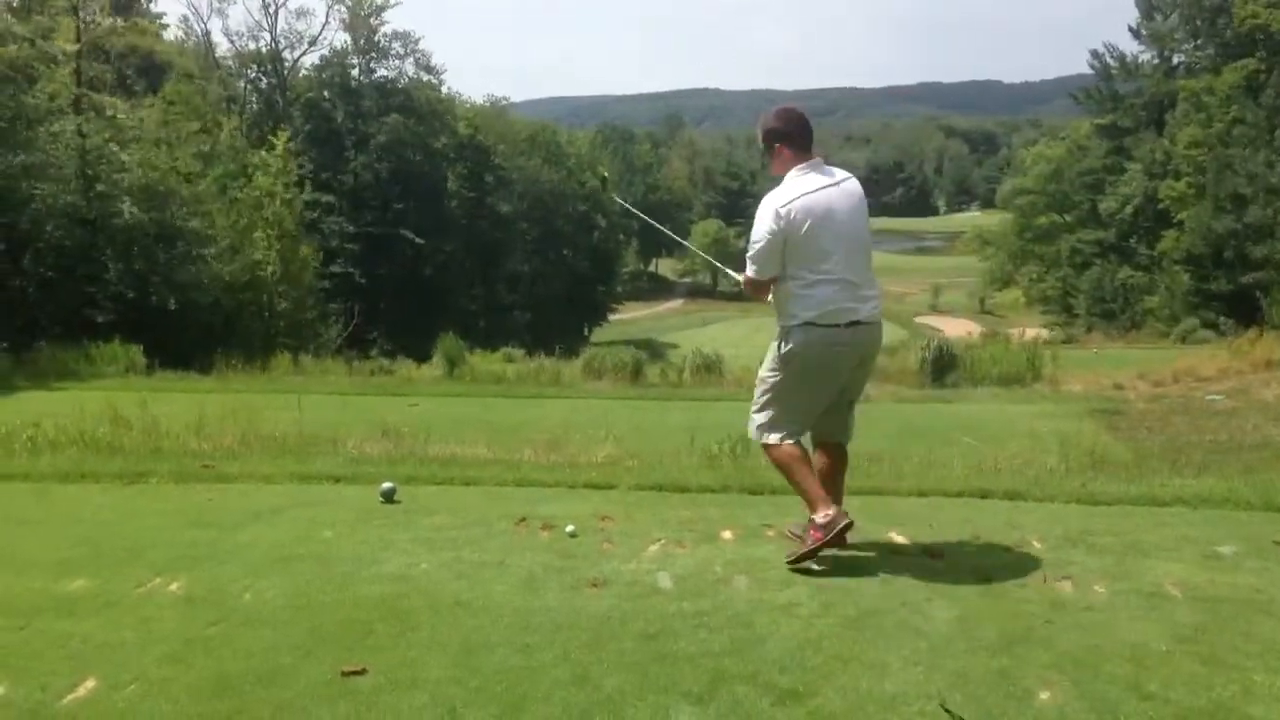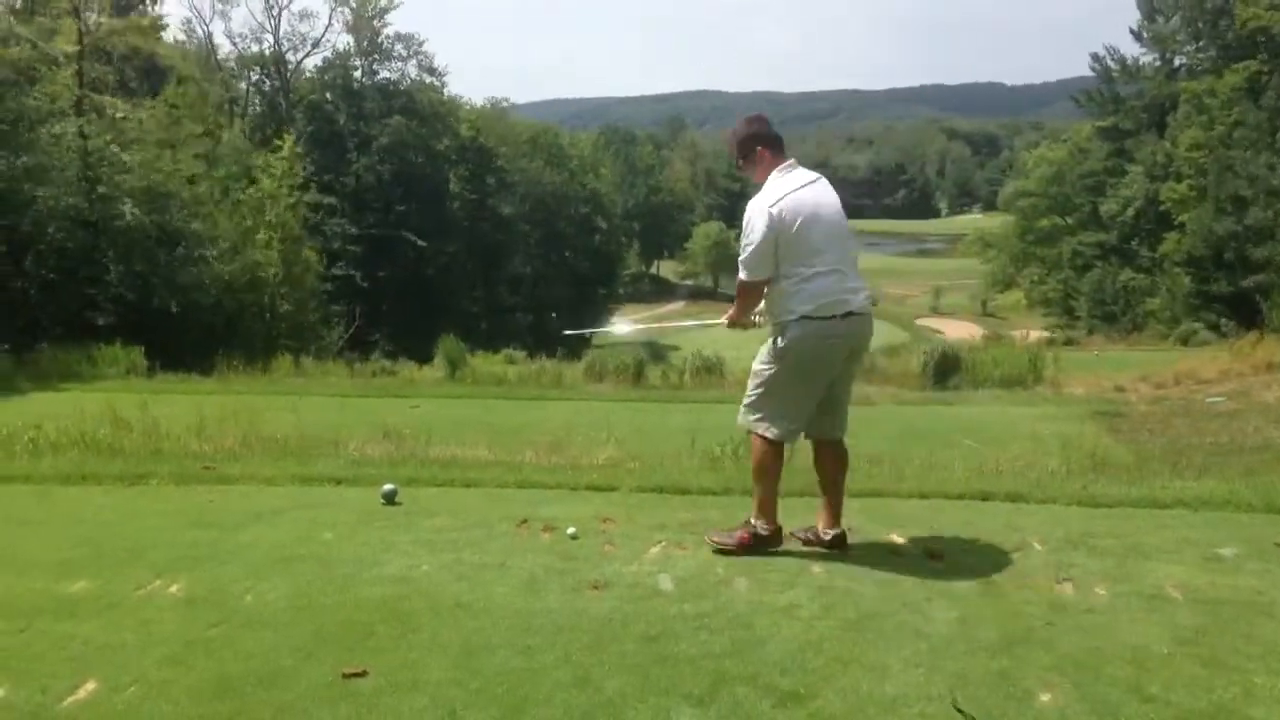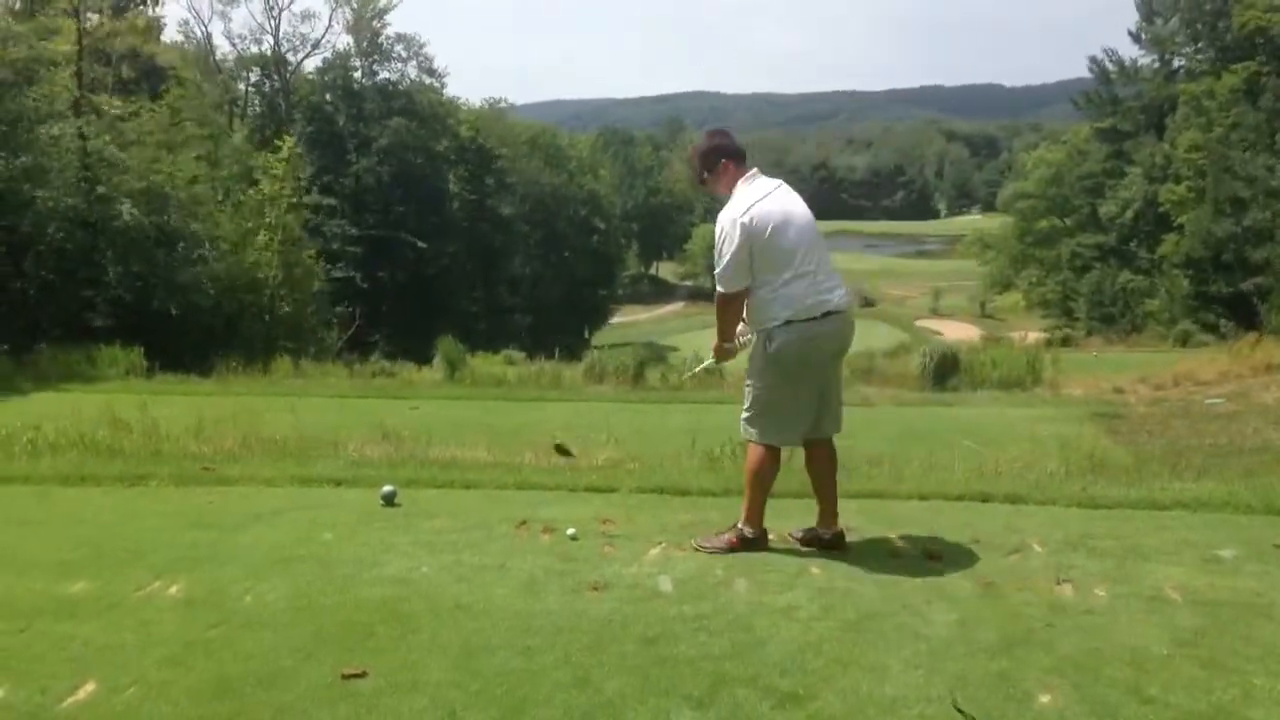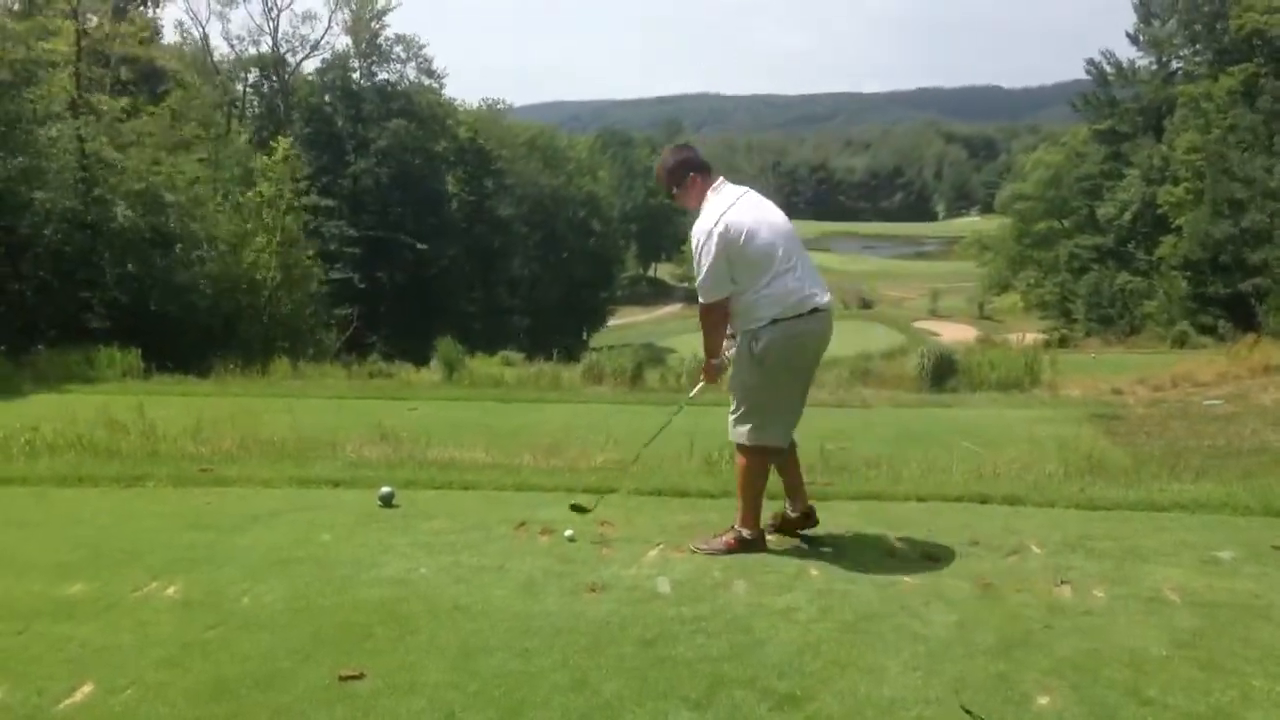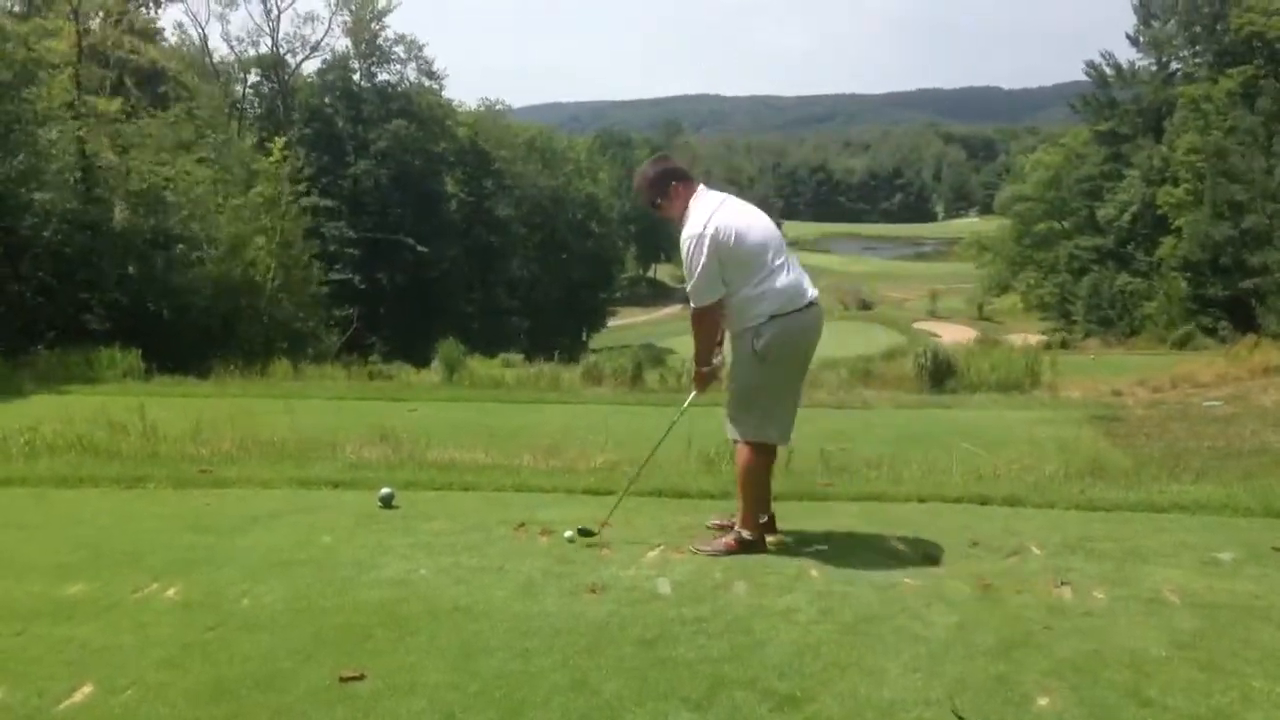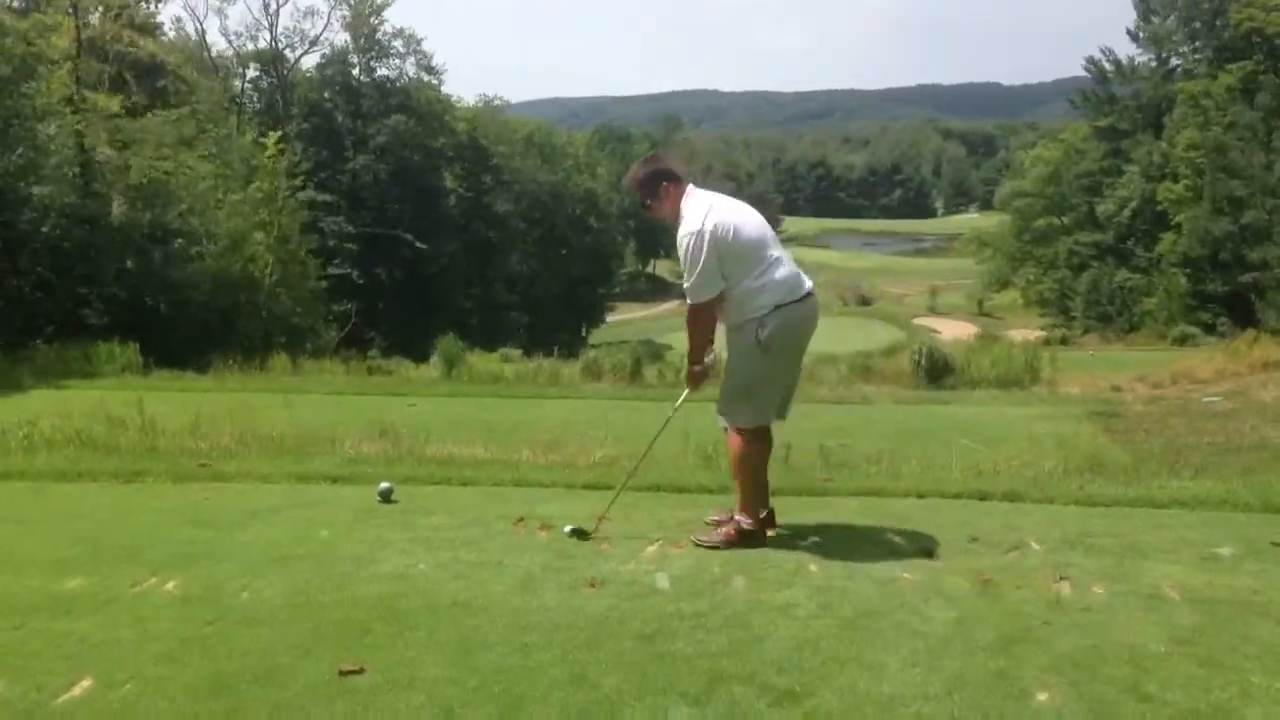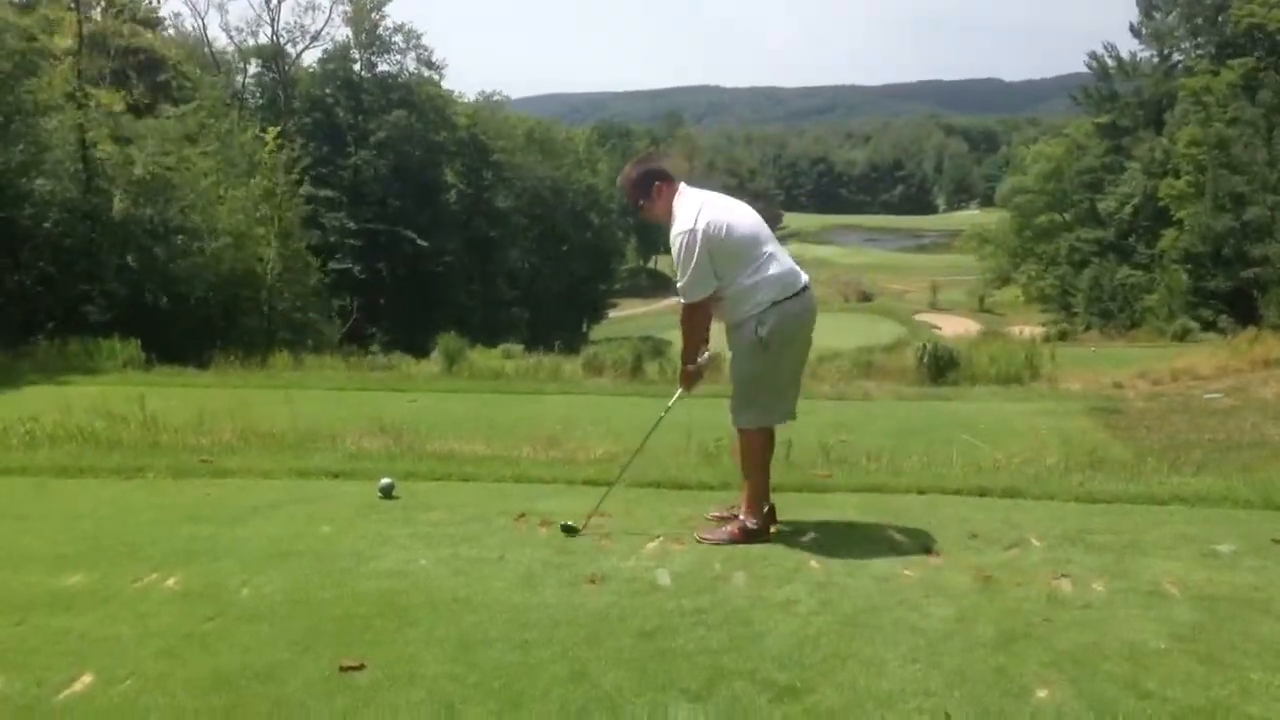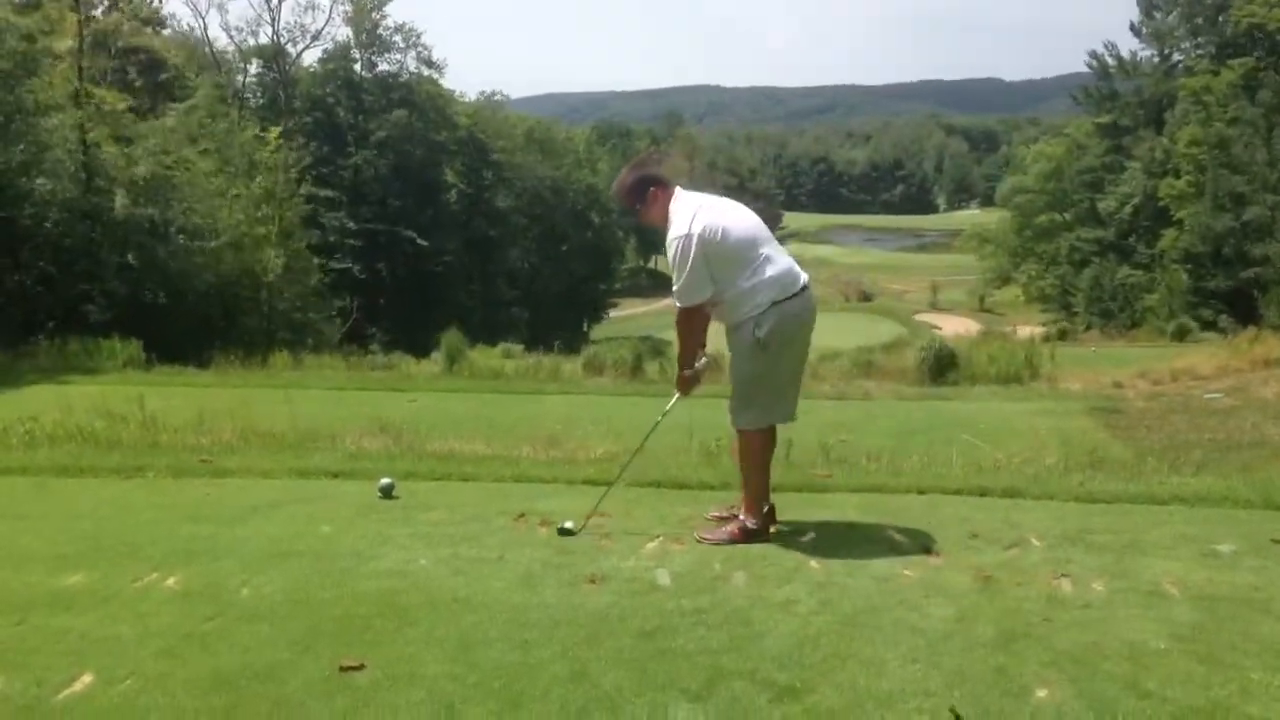
dt=0.2s
person 1, frame 1
left shoulder: (778, 204)
right shoulder: (850, 185)
left elbow: (759, 282)
left wrist: (757, 288)
left hip: (814, 333)
right hip: (864, 326)
left knee: (771, 428)
right knee: (831, 432)
left ankle: (825, 513)
right ankle: (830, 519)
person 1, frame 2
left shoulder: (766, 205)
right shoulder: (819, 184)
left elbow: (753, 281)
left wrist: (738, 314)
right wrist: (765, 302)
left hip: (808, 327)
right hip: (853, 319)
left knee: (765, 423)
right knee: (827, 429)
left ankle: (763, 525)
right ankle: (831, 526)
person 1, frame 3
left shoulder: (735, 216)
right shoulder: (779, 191)
left elbow: (730, 293)
left wrist: (724, 342)
right wrist: (749, 316)
left hip: (792, 330)
right hip: (834, 319)
left knee: (764, 432)
right knee: (814, 430)
left ankle: (750, 529)
right ankle: (828, 525)
person 1, frame 4
left shoulder: (709, 226)
right shoulder: (746, 198)
left elbow: (712, 304)
left wrist: (712, 356)
right wrist: (730, 334)
left hip: (777, 329)
right hip: (813, 317)
left knee: (752, 431)
right knee: (775, 424)
left ankle: (747, 529)
right ankle: (798, 506)
person 1, frame 5
left shoulder: (698, 230)
right shoulder: (724, 204)
left elbow: (704, 308)
left wrist: (703, 363)
right wrist: (716, 344)
left hip: (773, 326)
right hip: (799, 315)
left knee: (748, 429)
right knee: (762, 424)
left ankle: (747, 531)
right ankle: (758, 513)
person 1, frame 6
left shoulder: (694, 228)
right shoulder: (711, 204)
left elbow: (701, 305)
left wrist: (695, 362)
right wrist: (706, 344)
left hip: (772, 318)
right hip: (791, 308)
left knee: (740, 417)
right knee: (754, 414)
left ankle: (748, 521)
right ankle: (757, 507)
person 1, frame 7
left shoulder: (687, 228)
right shoulder: (704, 203)
left elbow: (694, 305)
left wrist: (688, 362)
right wrist: (702, 343)
left hip: (771, 314)
right hip: (790, 304)
left knee: (751, 416)
right knee: (757, 412)
left ankle: (752, 519)
right ankle: (758, 504)
person 1, frame 8
left shoulder: (683, 233)
right shoulder: (701, 205)
left elbow: (689, 309)
left wrist: (685, 367)
right wrist: (699, 347)
left hip: (770, 315)
right hip: (792, 303)
left knee: (751, 417)
right knee: (759, 413)
left ankle: (753, 519)
right ankle: (757, 503)
